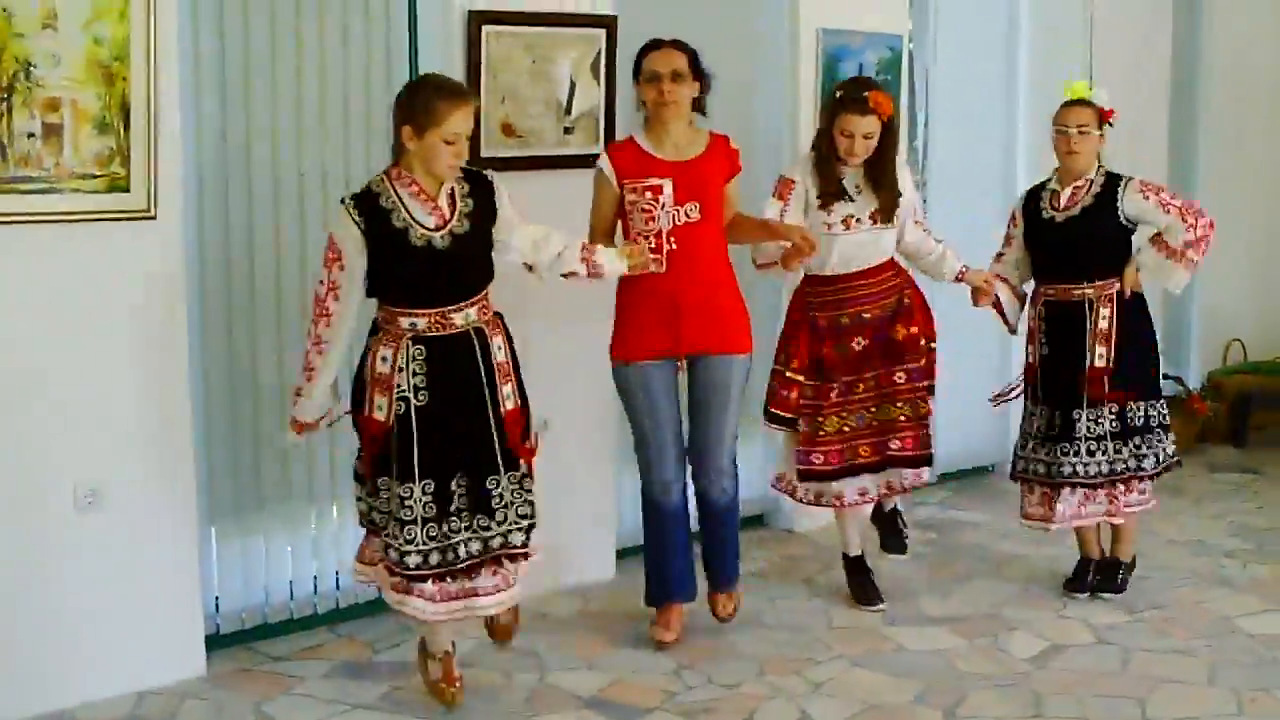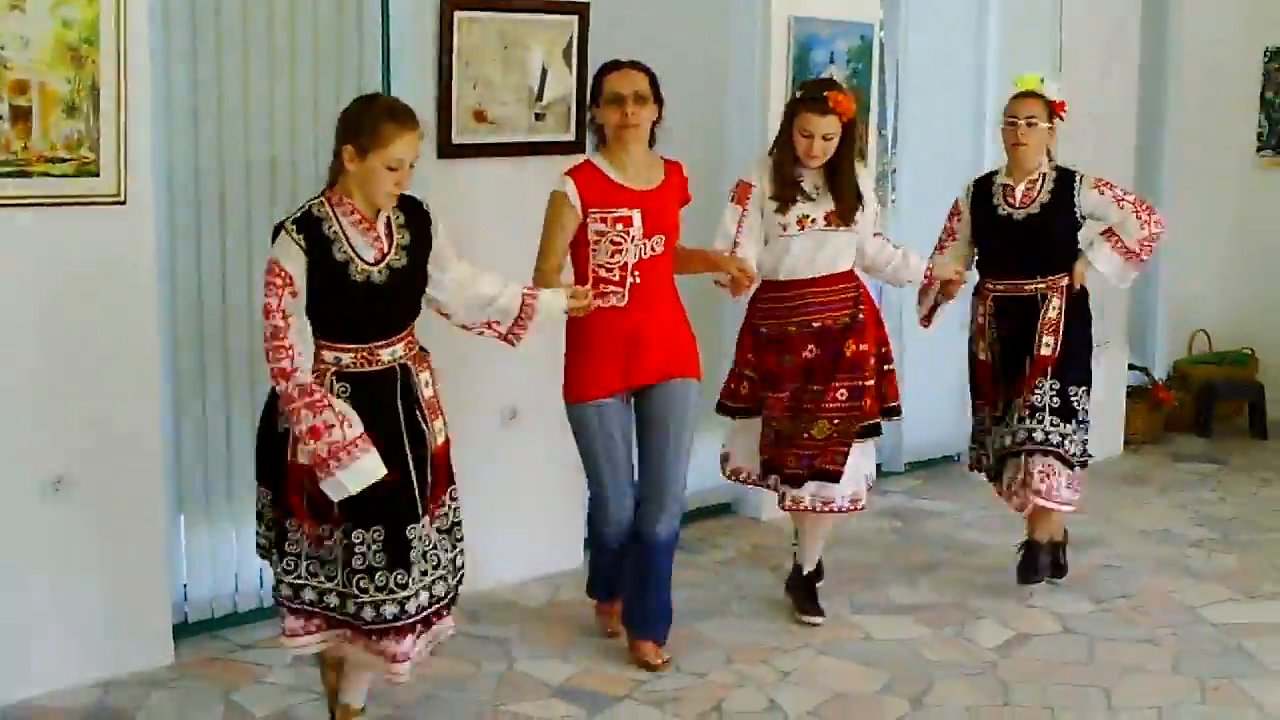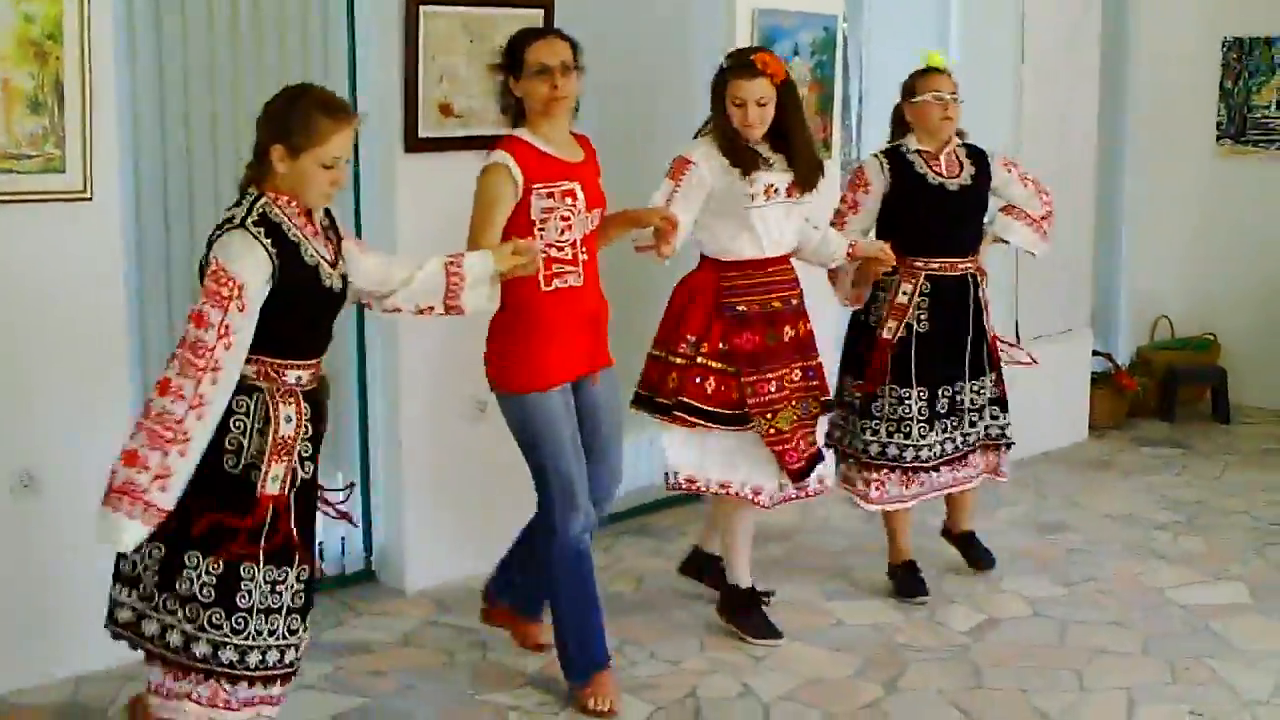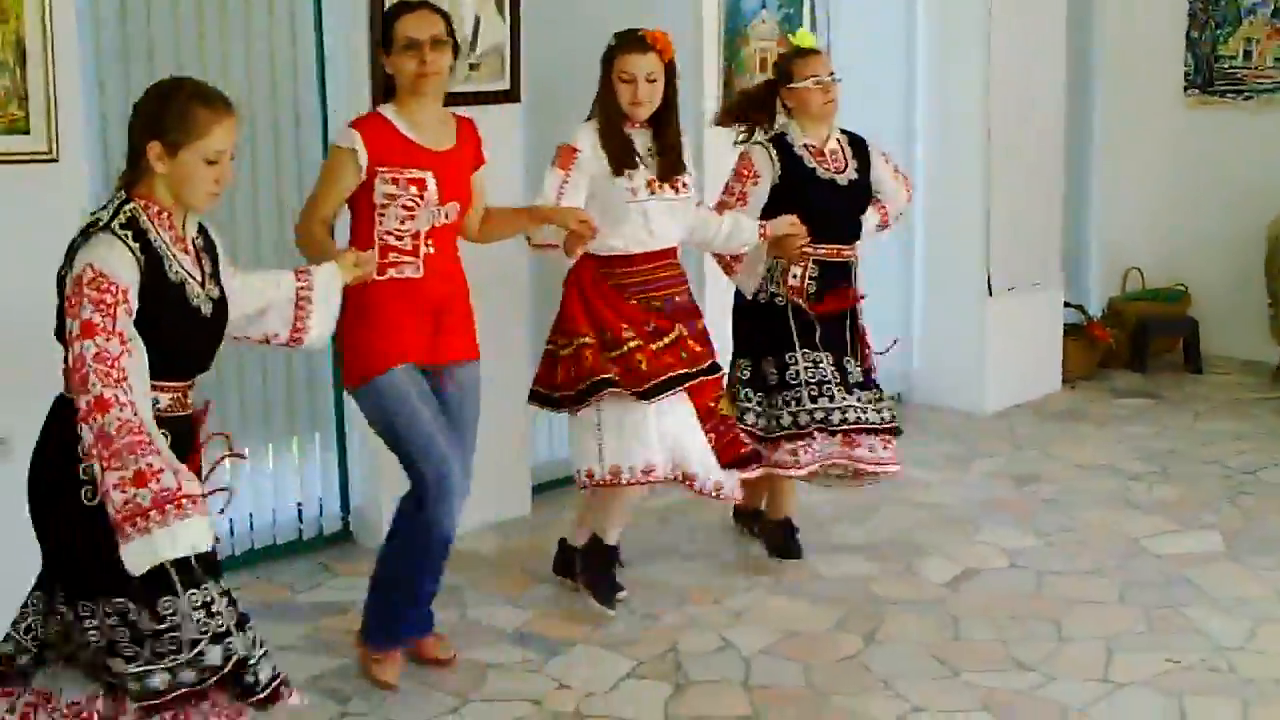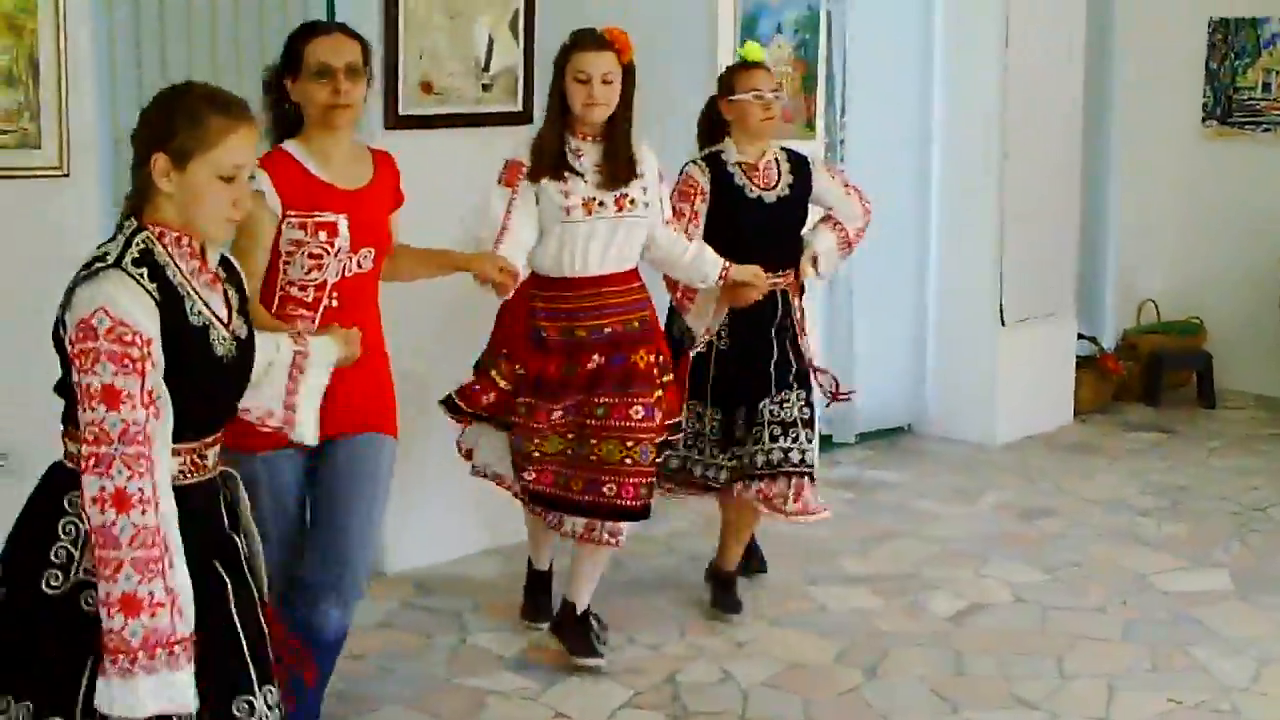
dt=0.4s
person 1, frame 1
left shoulder: (722, 153)
right shoulder: (618, 160)
right elbow: (598, 241)
left wrist: (777, 228)
left hip: (718, 322)
right hip: (643, 331)
left knee: (715, 463)
right knee: (661, 469)
left ankle: (723, 576)
right ankle: (671, 596)
person 1, frame 2
left shoulder: (673, 179)
right shoulder: (577, 186)
right elbow: (545, 279)
left wrist: (715, 259)
left hip: (669, 353)
right hip: (597, 361)
left knee: (664, 499)
right knee: (615, 502)
left ankle: (645, 624)
right ankle: (607, 590)
person 1, frame 3
left shoulder: (583, 151)
right shoulder: (507, 162)
right elbow: (479, 261)
left wrist: (636, 218)
right wrist: (508, 268)
left hip: (589, 342)
right hip: (528, 352)
left knee: (599, 488)
right knee: (569, 502)
left ankle: (510, 598)
right ankle: (587, 664)
person 1, frame 4
left shoulder: (466, 135)
right shoulder: (364, 139)
right elbow: (311, 226)
left wrist: (546, 215)
right wrist: (340, 266)
left hip: (450, 331)
right hip: (379, 336)
left knee: (442, 483)
right knee: (442, 476)
left ankle: (404, 622)
right ankle: (389, 628)
person 1, frame 5
left shoulder: (383, 171)
right shoulder: (271, 179)
left wrist: (468, 260)
right wrist: (291, 341)
left hip: (361, 395)
left knee: (335, 584)
right knee: (286, 572)
person 2, frame 1
left shoulder: (482, 192)
right shoulder: (362, 215)
left elbow: (533, 245)
right elbow: (334, 308)
left wrist: (612, 260)
right wrist: (313, 395)
left hip: (482, 362)
right hip: (406, 373)
left knee: (490, 500)
right knee: (420, 513)
left ankle: (494, 597)
right ankle: (436, 646)
person 2, frame 2
left shoulder: (417, 221)
right shoulder: (299, 239)
left elbow: (462, 289)
right elbow: (287, 352)
left wrist: (549, 301)
right wrist: (333, 441)
left hip: (404, 398)
right hip: (328, 407)
left knee: (407, 547)
right knee: (330, 548)
right ankle: (339, 655)
person 2, frame 3
left shoulder: (317, 225)
right shoulder: (247, 244)
left elbow: (385, 279)
right elbow: (202, 366)
left wrist: (487, 264)
right wrist: (142, 484)
left hip: (287, 424)
right hip: (243, 427)
left knee: (259, 591)
right knee: (230, 596)
person 2, frame 4
left shoulder: (194, 240)
right shoulder: (110, 251)
left elbow: (241, 300)
right elbow: (106, 395)
left wrist: (333, 276)
right wrist: (164, 515)
left hip: (162, 448)
right hip: (107, 470)
person 2, frame 5
left shoulder: (216, 275)
right shoulder: (117, 292)
right elbow: (121, 476)
left wrist: (320, 355)
right wrist: (151, 635)
left hip: (198, 519)
right hip: (102, 552)
person 3, frame 1
left shoulder: (893, 174)
right shoulder: (802, 177)
left elbow: (914, 236)
right elbow: (767, 243)
left wrist: (963, 273)
right wrist: (786, 252)
left hip: (890, 303)
right hip: (825, 309)
left knee: (896, 424)
right knee: (837, 435)
left ankle: (887, 501)
right ankle: (855, 559)
person 3, frame 2
left shoulder: (855, 181)
right shoulder: (761, 181)
left elbow: (872, 248)
right elbow: (731, 250)
left wrist: (929, 272)
right wrist: (735, 274)
left hip: (845, 317)
right hip: (778, 317)
left knee: (834, 444)
right knee: (790, 440)
left ankle: (806, 571)
right ankle: (807, 539)
person 3, frame 3
left shoulder: (789, 155)
right shoulder: (704, 156)
right elbow: (661, 221)
left wrist: (851, 248)
right wrist: (661, 236)
left hip: (779, 298)
right hip: (726, 302)
left knee: (774, 436)
right knee: (743, 443)
left ankle: (708, 553)
right ankle: (739, 591)
person 3, frame 4
left shoulder: (668, 143)
right shoulder: (585, 143)
left elbow: (691, 219)
right elbow: (551, 221)
left wrist: (763, 231)
right wrist: (564, 234)
left hip: (665, 288)
right hip: (608, 292)
left knee: (641, 433)
right knee: (651, 429)
left ankle: (580, 548)
right ankle: (597, 544)
person 3, frame 5
left shoulder: (640, 160)
right shoulder: (532, 162)
left elbow: (658, 239)
right elbow: (507, 241)
left wrist: (723, 271)
left hip: (625, 320)
right hip: (548, 318)
left knee: (614, 471)
right knee: (542, 463)
left ankle: (575, 609)
right ankle: (540, 572)
person 4, frame 1
left shoulder: (1124, 192)
right shoulder: (1031, 202)
left elbow: (1197, 225)
right elbow: (1010, 266)
left wrist: (1143, 267)
right wrist: (991, 292)
left hip: (1113, 329)
right hip: (1054, 331)
left knee: (1117, 442)
right knee: (1061, 447)
left ankle: (1123, 554)
right ankle: (1090, 554)
person 4, frame 2
left shoulder: (1076, 187)
right shoulder: (977, 194)
left elbow: (1147, 222)
right elbow: (948, 258)
left wrist: (1090, 261)
right wrist: (941, 287)
left hip: (1056, 323)
right hip: (997, 327)
left knee: (1043, 426)
right knee: (1010, 430)
left ankle: (1042, 538)
right ankle: (1052, 537)
person 4, frame 3
left shoulder: (982, 163)
right shoulder: (882, 166)
left elbow: (1036, 201)
right elbow: (844, 235)
left wrist: (991, 237)
right wrist: (867, 270)
left hip: (962, 306)
right hip: (901, 310)
left knee: (969, 421)
right knee: (897, 427)
left ankle: (960, 524)
right ankle: (901, 557)
person 4, frame 4
left shoulder: (859, 149)
right shoulder: (766, 154)
left elbow: (897, 191)
left wrist: (858, 232)
right wrist: (771, 253)
left hip: (836, 290)
right hip: (783, 290)
left knee: (818, 404)
right knee: (802, 398)
left ankle: (752, 503)
right ankle: (776, 512)
person 4, frame 5
left shoulder: (803, 169)
right shoulder: (702, 175)
left elbow: (856, 210)
left wrist: (810, 253)
right wrist: (722, 292)
left hip: (778, 321)
right hip: (716, 324)
left knee: (772, 446)
right knee: (724, 444)
left ankle: (725, 565)
right ankle: (737, 537)
